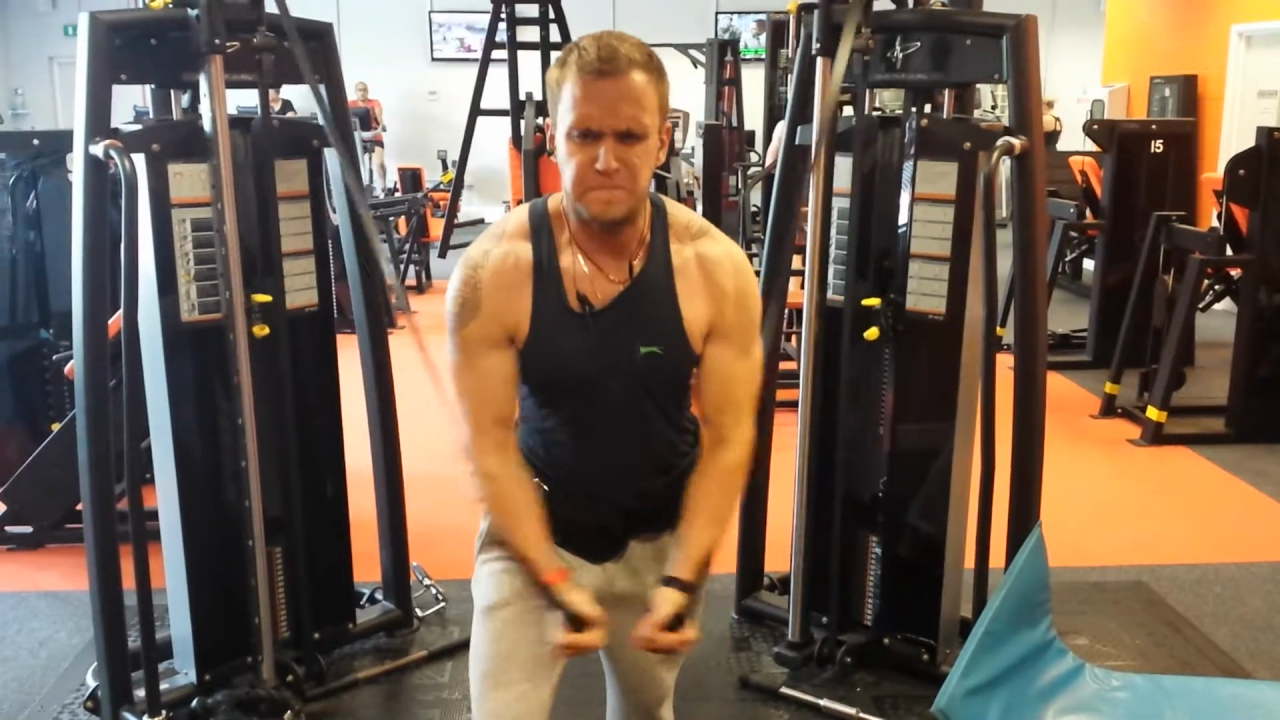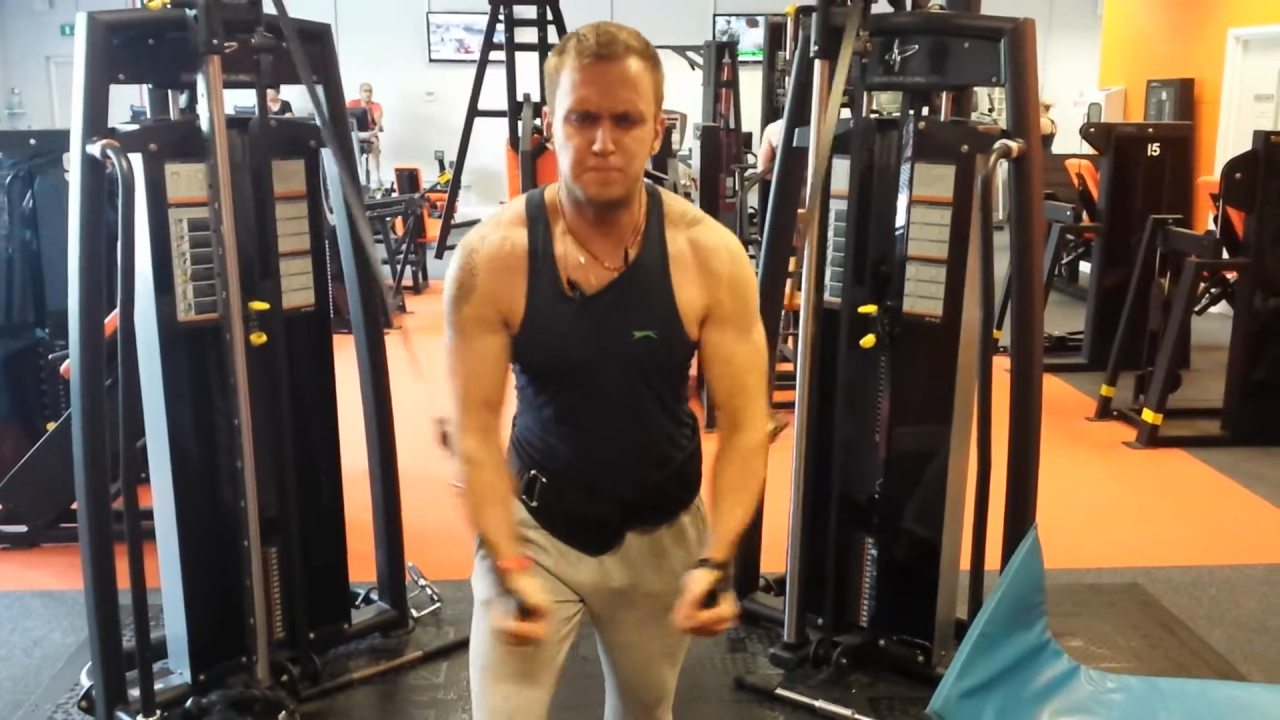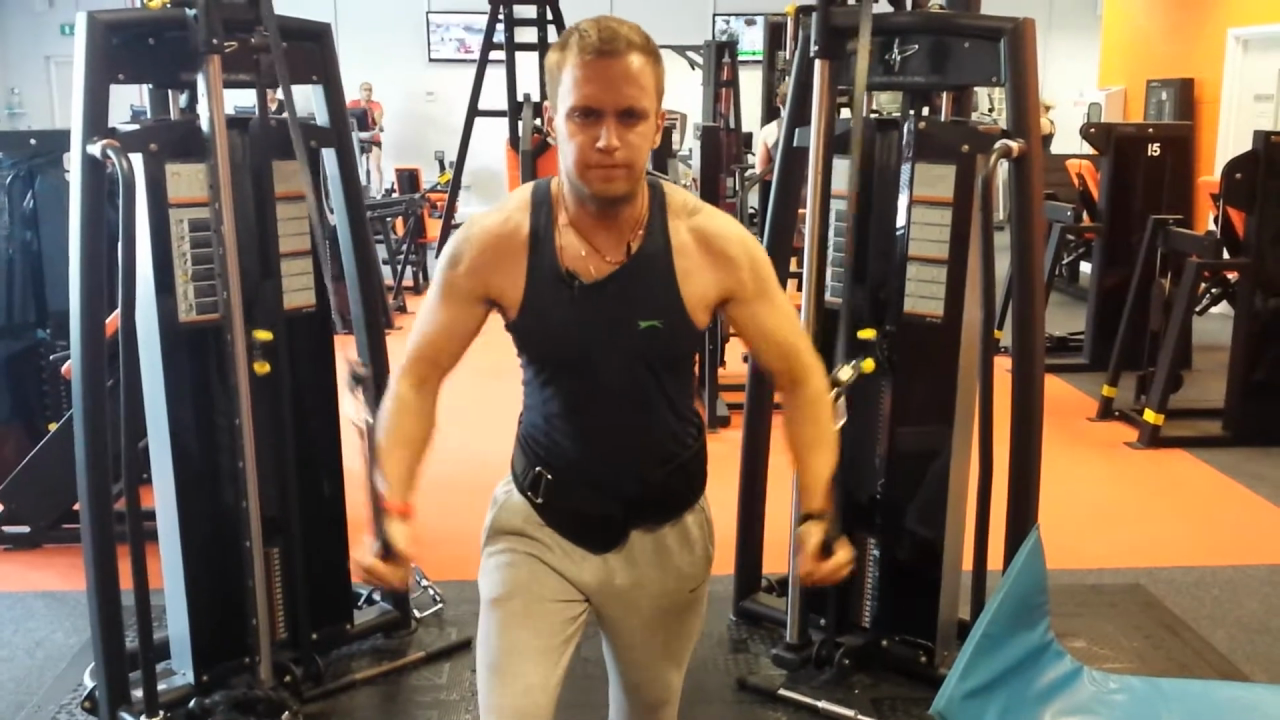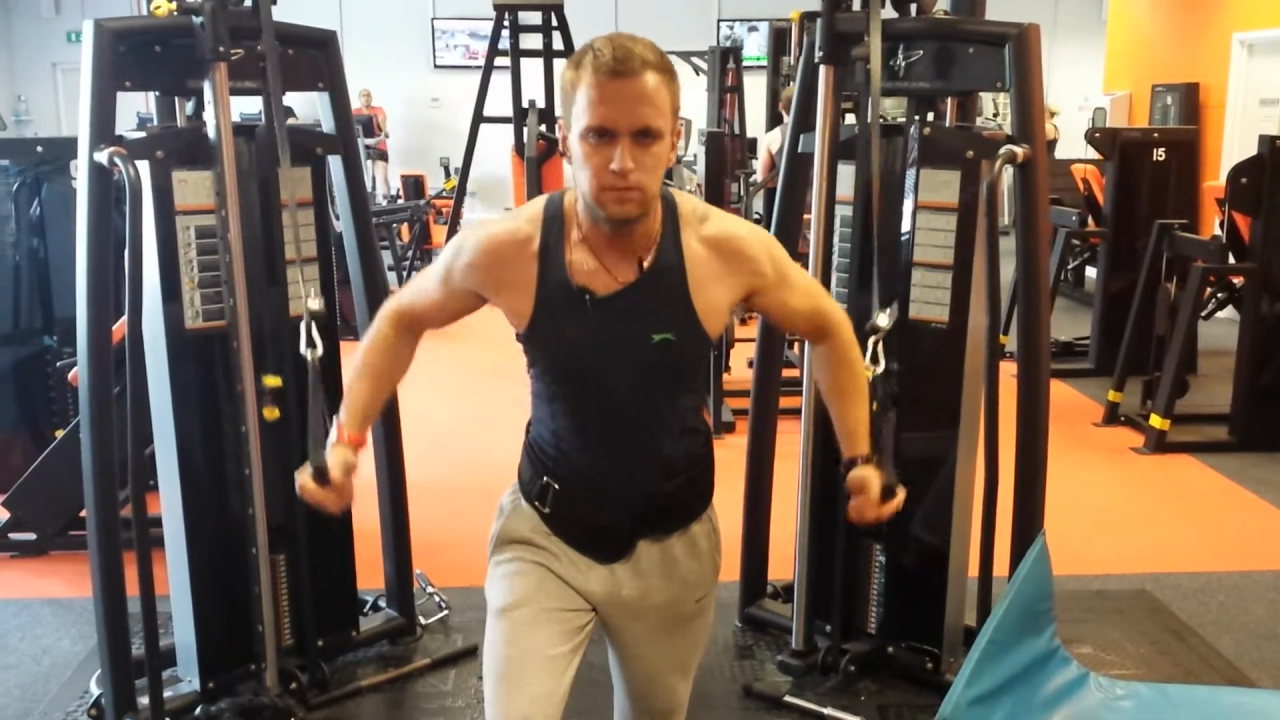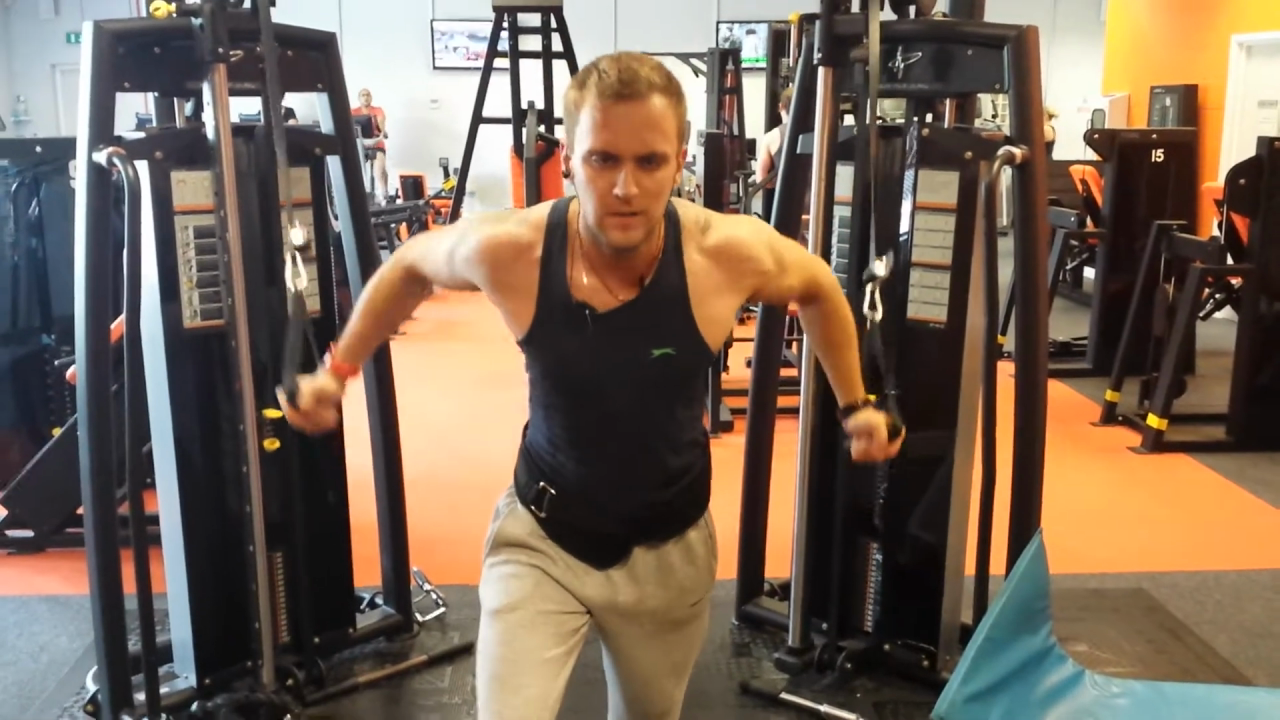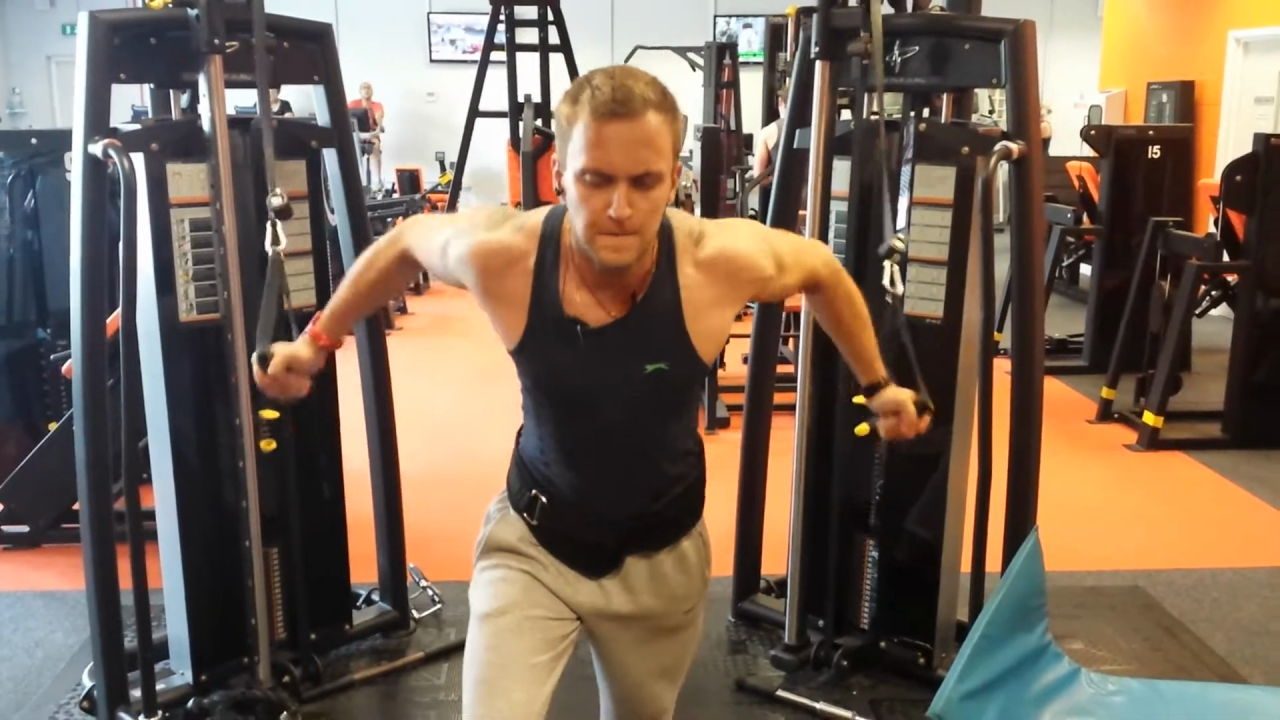
dt=0.2s
person 1, frame 1
left shoulder: (716, 268)
right shoulder: (492, 270)
left elbow: (728, 441)
right elbow: (491, 445)
left wrist: (682, 583)
right wrist: (556, 585)
left hip: (662, 533)
right hip: (535, 528)
person 1, frame 2
left shoulder: (709, 255)
right shoulder: (492, 256)
left elbow: (745, 426)
right elbow: (474, 432)
left wrist: (714, 565)
right wrist: (510, 571)
left hip: (660, 529)
right hip: (534, 523)
person 1, frame 3
left shoulder: (713, 242)
right shoulder: (493, 243)
left elbow: (801, 379)
right elbow: (418, 376)
left wrist: (815, 515)
right wrist: (394, 511)
left hip: (664, 528)
right hip: (538, 523)
person 1, frame 4
left shoulder: (728, 248)
right shoulder: (505, 248)
left elbow: (826, 329)
right elbow: (405, 317)
left wrist: (857, 456)
right wrist: (349, 437)
left hip: (672, 539)
right hip: (545, 532)
person 1, frame 5
left shoulder: (730, 252)
right shoulder: (506, 248)
left elbow: (818, 287)
right elbow: (410, 265)
left wrist: (855, 406)
right wrist: (337, 373)
left hip: (669, 544)
right hip: (541, 536)
person 1, frame 6
left shoulder: (724, 260)
right shoulder: (500, 252)
left elbow: (820, 268)
right elbow: (407, 241)
left wrist: (877, 385)
right wrist: (316, 343)
left hip: (661, 552)
right hip: (532, 542)
